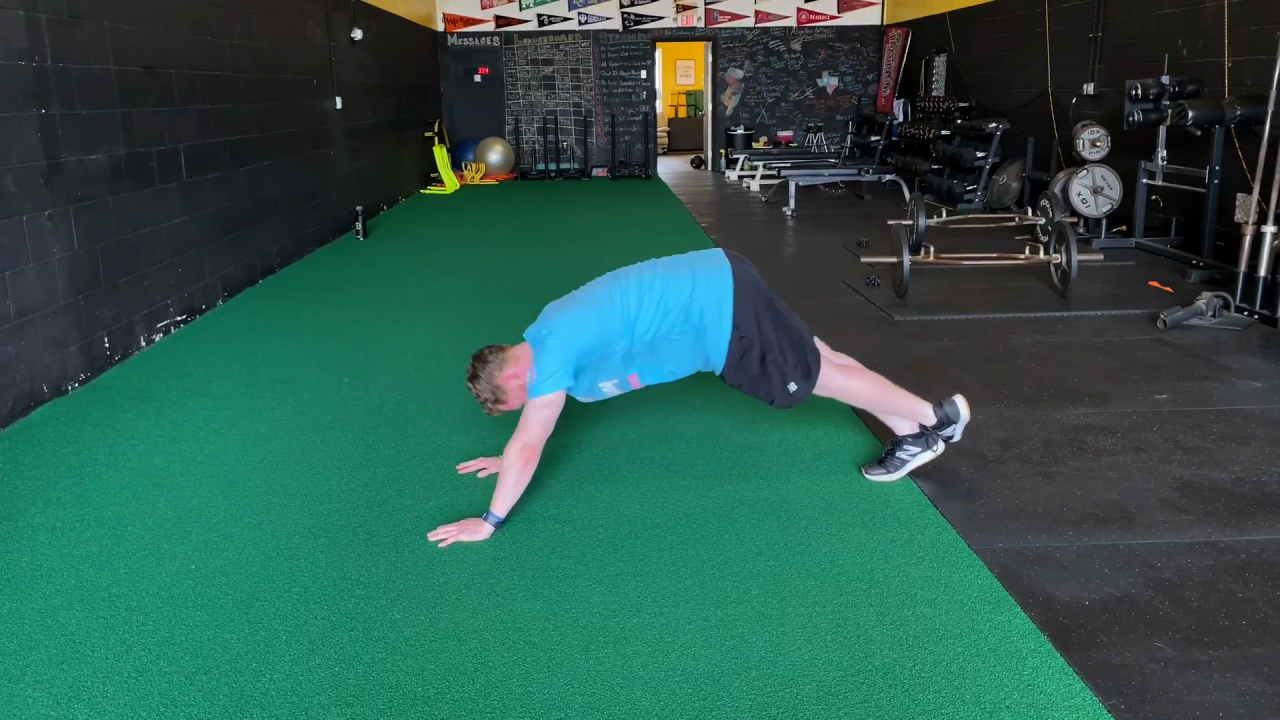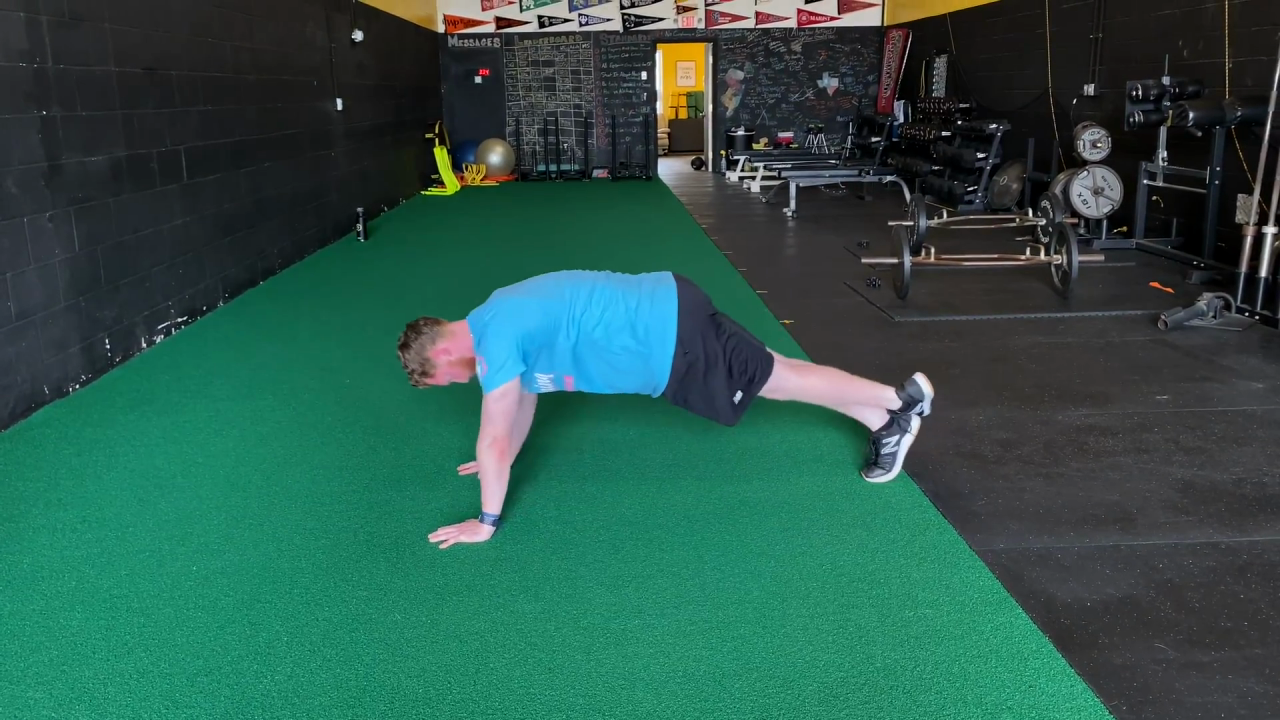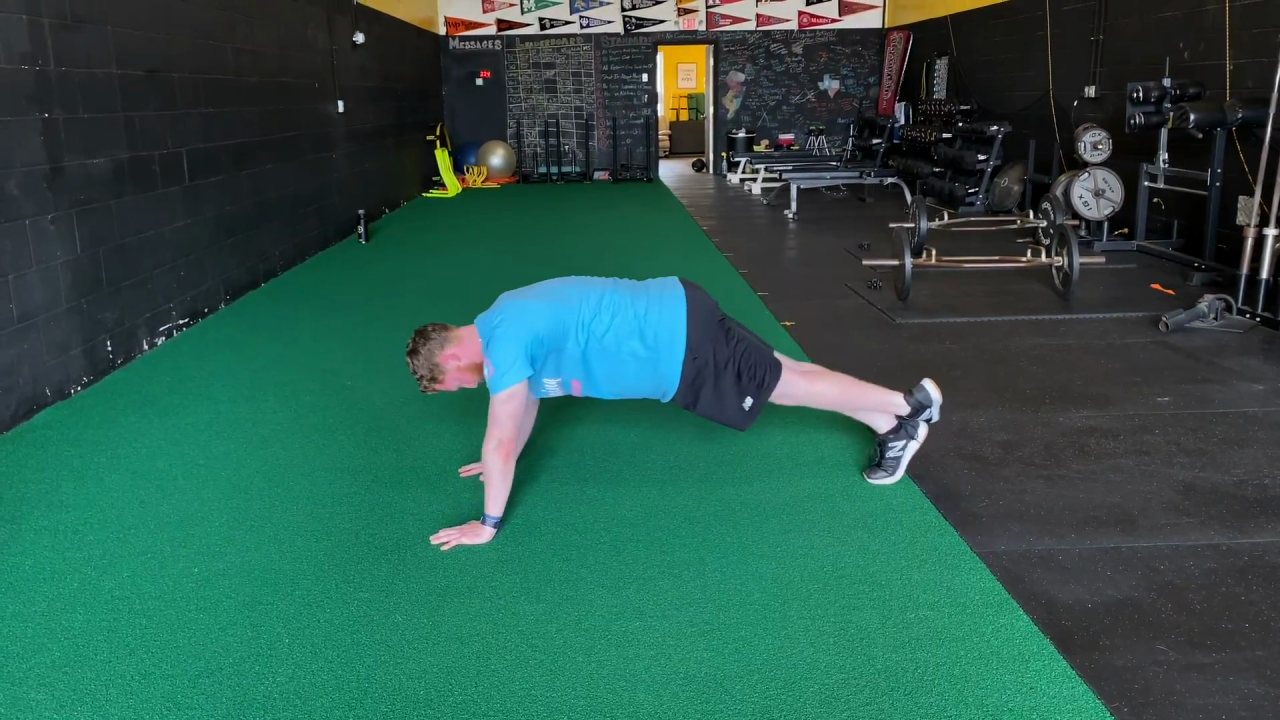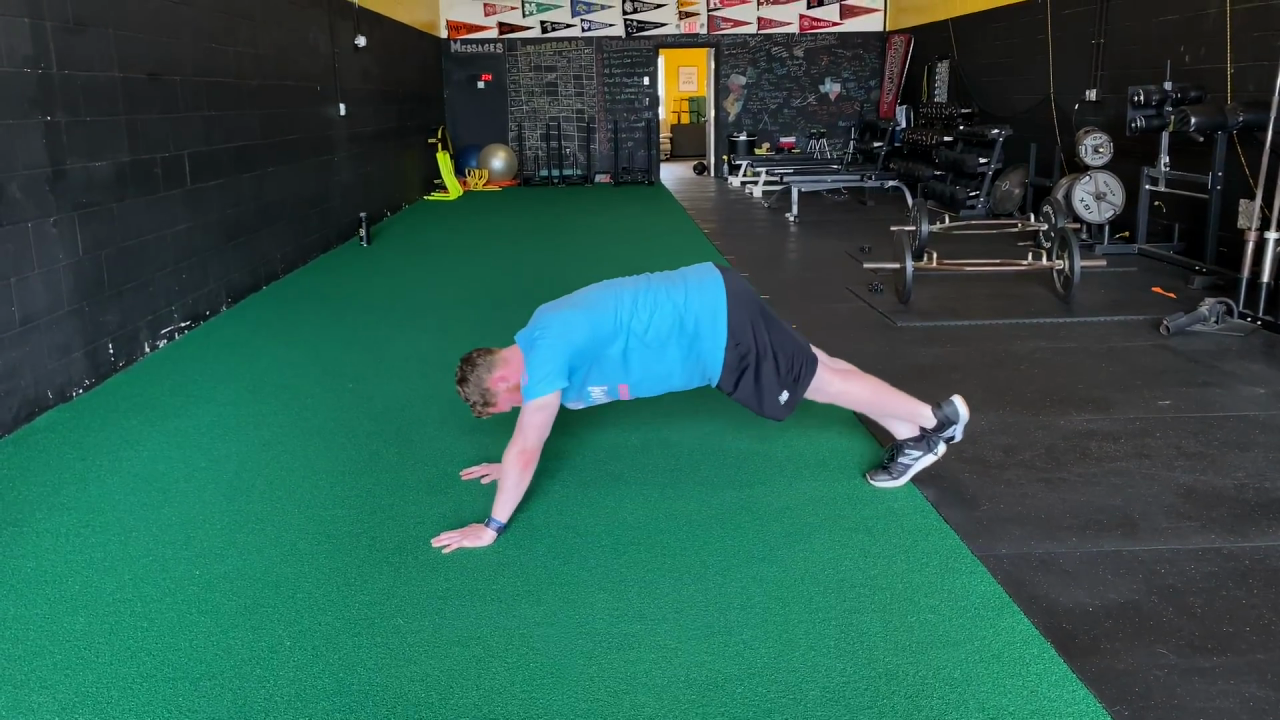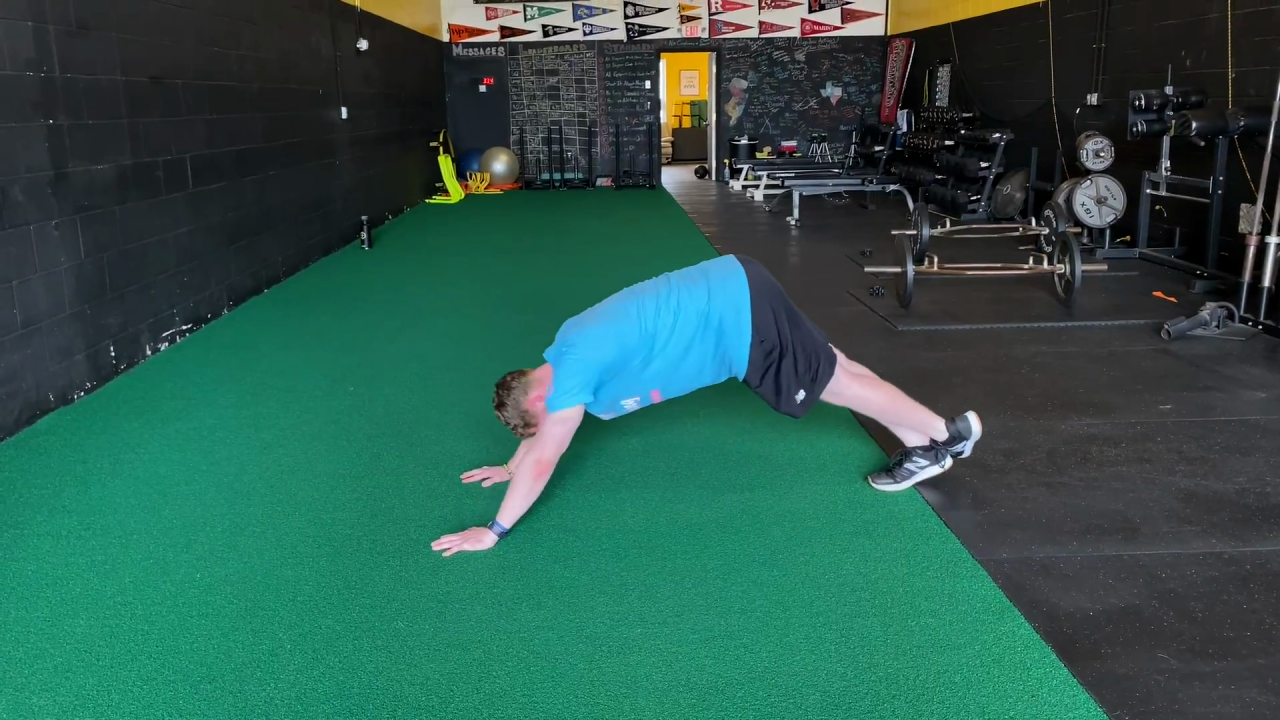
dt=0.4s
person 1, frame 1
left shoulder: (552, 351)
right shoulder: (549, 335)
left elbow: (528, 445)
right elbow: (539, 420)
left wrist: (490, 520)
right wrist: (507, 458)
left hip: (718, 309)
right hip: (715, 287)
left knee: (816, 374)
right knee: (813, 357)
left ankle: (933, 419)
right ankle: (912, 430)
person 1, frame 2
left shoulder: (494, 337)
right shoulder: (503, 320)
left elbow: (494, 436)
right elbow: (524, 395)
left wrist: (487, 521)
right wrist: (503, 462)
left hip: (668, 337)
right hip: (663, 315)
left knee: (775, 380)
right knee: (771, 372)
left ankle: (900, 401)
right ankle: (886, 424)
person 1, frame 3
left shoulder: (502, 342)
right shoulder: (509, 324)
left elbow: (501, 439)
right elbow: (528, 396)
left wrist: (488, 523)
right wrist: (497, 463)
left hip: (677, 344)
right hip: (673, 319)
left knee: (783, 385)
right knee: (778, 373)
left ankle: (909, 406)
right ankle: (893, 427)
person 1, frame 4
left shoulder: (543, 354)
right shoulder: (545, 337)
left elbow: (526, 448)
left wrist: (492, 526)
right wrist: (507, 465)
left hip: (715, 325)
right hip: (712, 301)
left knee: (816, 380)
right knee: (810, 365)
left ankle: (934, 420)
right ankle: (912, 434)
person 1, frame 5
left shoulder: (574, 370)
right shoulder: (569, 351)
left elbow: (543, 457)
right elbow: (543, 425)
left wrist: (494, 530)
right wrist: (510, 467)
left hip: (741, 316)
right hip: (735, 292)
left knee: (832, 383)
right knee: (829, 367)
left ankle: (946, 434)
right ankle: (921, 444)
